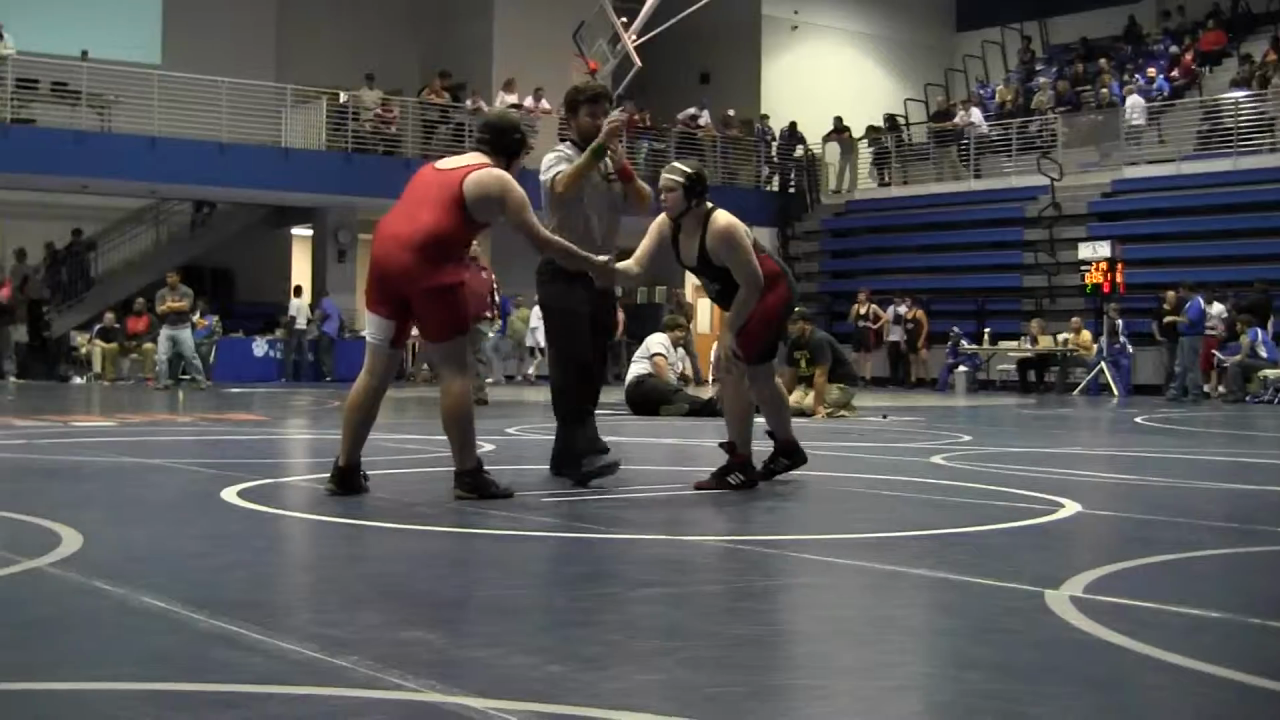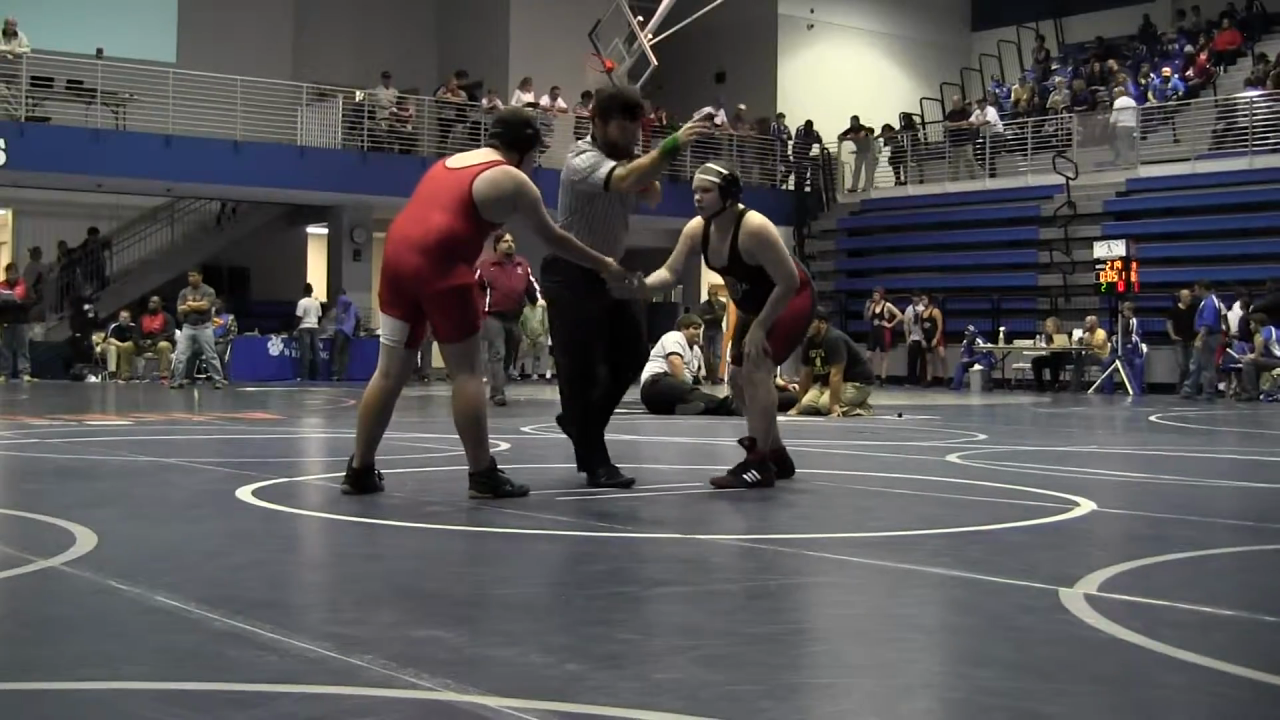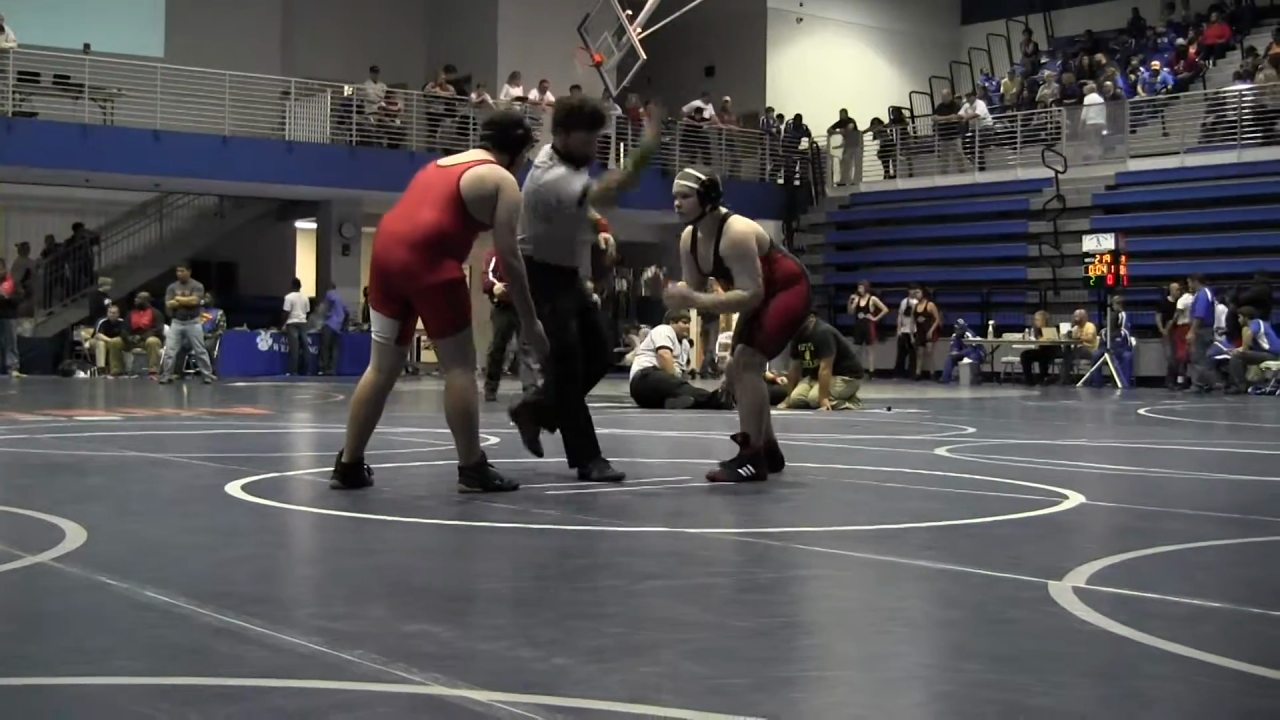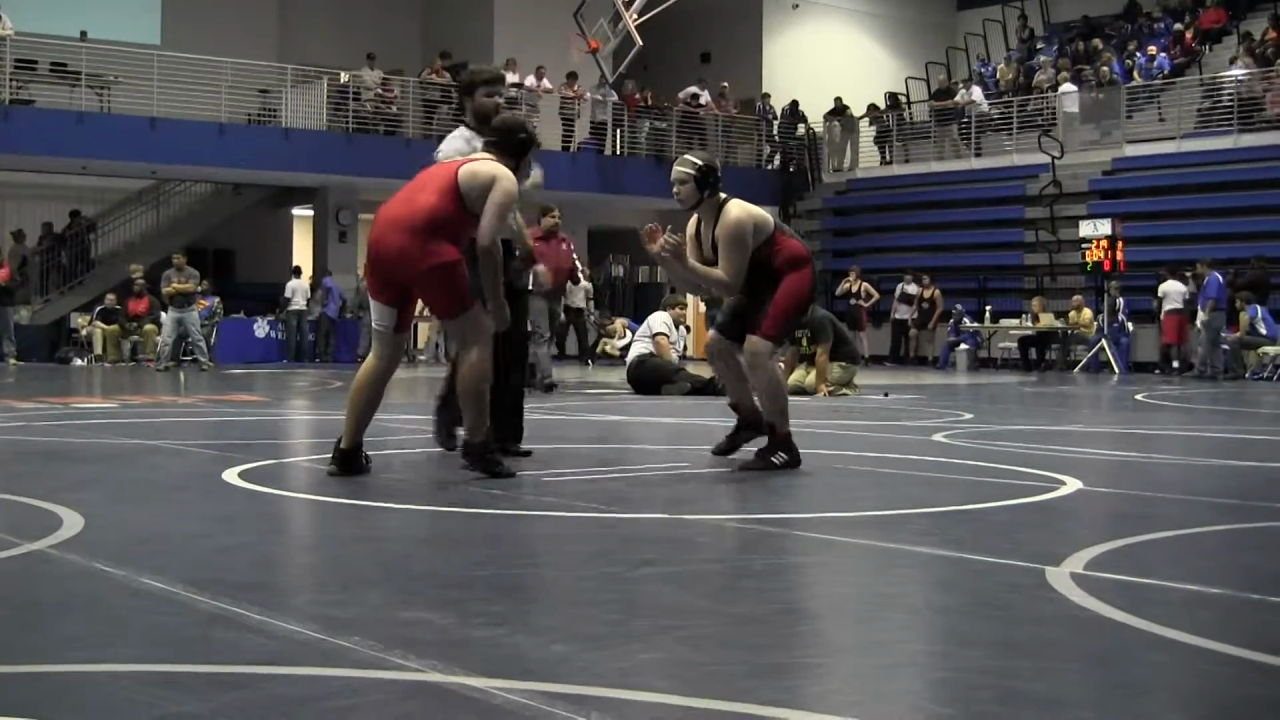
dt=0.5s
person 1, frame 1
left shoulder: (609, 163)
right shoulder: (557, 160)
left elbow: (644, 204)
right elbow: (564, 187)
left wrist: (623, 167)
right wrist: (600, 146)
left hip: (600, 277)
right hip: (562, 277)
left knee: (593, 369)
right knee: (573, 364)
left ankle: (567, 453)
right ankle: (582, 454)
person 1, frame 2
left shoulder: (620, 158)
right shoulder: (583, 162)
left elbow: (651, 195)
right elbow: (626, 180)
left wrist: (647, 174)
right wrist: (672, 145)
right hip: (571, 274)
left knee: (632, 355)
right knee: (581, 370)
left ankle: (580, 424)
right ankle: (596, 464)
person 1, frame 3
left shoulder: (569, 161)
right shoulder: (548, 177)
right elbow: (598, 196)
left wrist: (601, 230)
right wrist: (640, 160)
left hip: (566, 275)
right hip: (541, 279)
left knee: (599, 359)
right knee: (567, 371)
left ankle: (532, 408)
right ankle: (588, 459)
person 1, frame 4
right shoulder: (457, 146)
left wrist: (531, 255)
right wrist: (522, 188)
left hip: (505, 256)
left knee: (513, 350)
left ankle: (504, 435)
right ankle: (448, 420)
person 2, frame 1
left shoulder: (437, 166)
right shoulder: (499, 181)
right elbow: (541, 241)
right wrist: (594, 263)
left hip: (386, 255)
right hip: (428, 265)
left knee: (376, 370)
right knee: (455, 371)
left ankle: (345, 470)
right ankle: (468, 475)
person 2, frame 2
left shoulder: (448, 162)
right shoulder: (511, 179)
right elbow: (553, 238)
right wrist: (605, 267)
left hip: (398, 255)
right hip: (440, 266)
left knee: (390, 371)
right knee: (467, 372)
left ankle: (360, 471)
right ankle: (483, 475)
person 2, frame 3
left shoulder: (441, 164)
right shoulder: (502, 180)
right elbow: (508, 256)
right wrist: (529, 320)
left hip: (387, 251)
right hip: (428, 260)
left knee: (383, 366)
right knee: (460, 365)
left ankle: (348, 465)
right ankle: (472, 469)
person 2, frame 4
left shoulder: (455, 166)
right shoulder: (503, 177)
right elbow: (486, 243)
right wrist: (497, 303)
left hip: (383, 237)
right hip: (422, 244)
left knee: (385, 352)
right knee: (476, 339)
left ankle: (347, 451)
right ankle: (478, 447)
person 3, frame 1
left shoulder: (721, 227)
right shoulder: (666, 225)
left elbow: (753, 283)
right elbow: (636, 268)
left wrist: (729, 331)
left hip: (770, 292)
right hip: (746, 300)
left knee: (729, 365)
right knee: (757, 377)
left ankle: (741, 466)
right ankle: (787, 450)
person 3, frame 2
left shoulder: (754, 228)
right shoulder: (698, 228)
left elbow: (789, 281)
right elbow: (669, 272)
left wrist: (760, 327)
right wrist: (638, 286)
left hip: (792, 299)
right hip: (755, 306)
left knee: (756, 368)
right knee: (739, 378)
left ankle: (758, 462)
right ankle: (776, 456)
person 3, frame 3
left shoulder: (736, 234)
right shoulder: (689, 237)
left elbow: (750, 296)
right elbow: (693, 288)
left wrist: (695, 300)
right wrist: (671, 291)
left hip: (788, 292)
right hip: (761, 300)
left knee: (747, 363)
right knee: (737, 372)
left ankle: (752, 457)
right ankle: (768, 451)
person 3, frame 4
left shoulder: (734, 218)
right shoulder: (696, 224)
left elbow: (730, 286)
right elbow: (699, 285)
left wrist: (685, 262)
right wrist: (663, 257)
left hip: (792, 274)
right hip: (759, 283)
left knee: (756, 350)
right knee: (716, 344)
left ankle: (783, 444)
right ankle: (750, 419)
